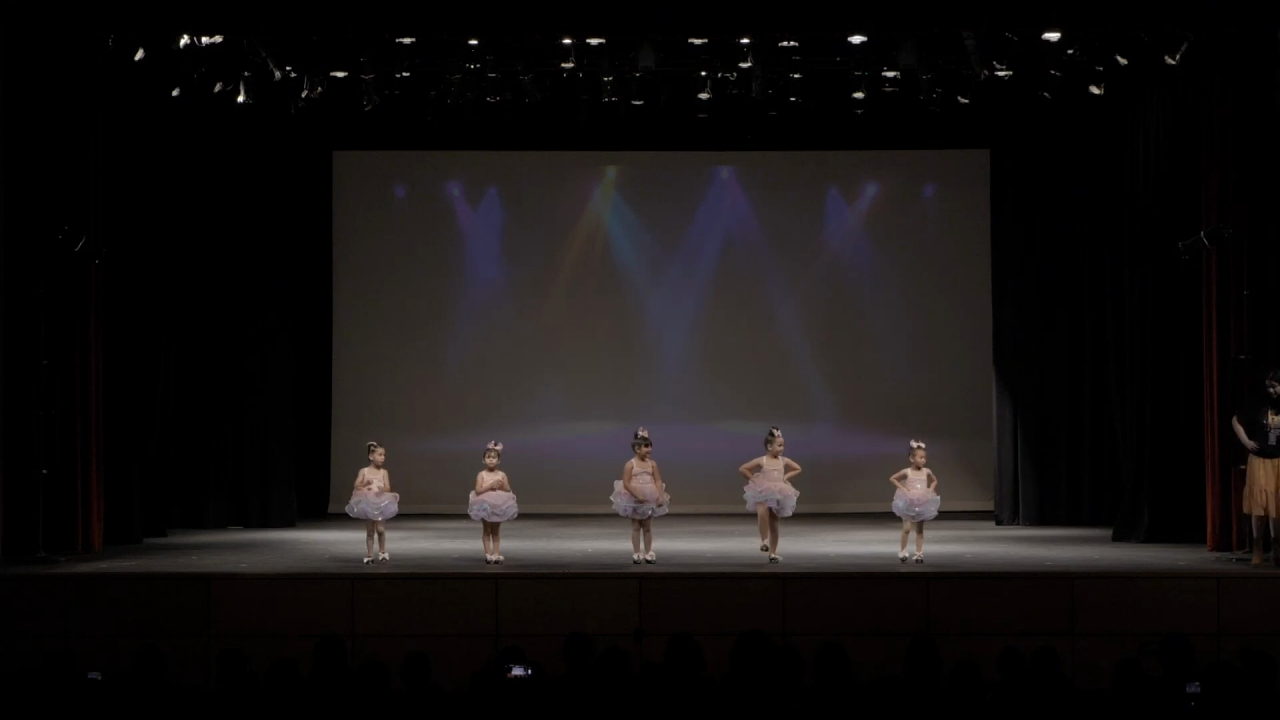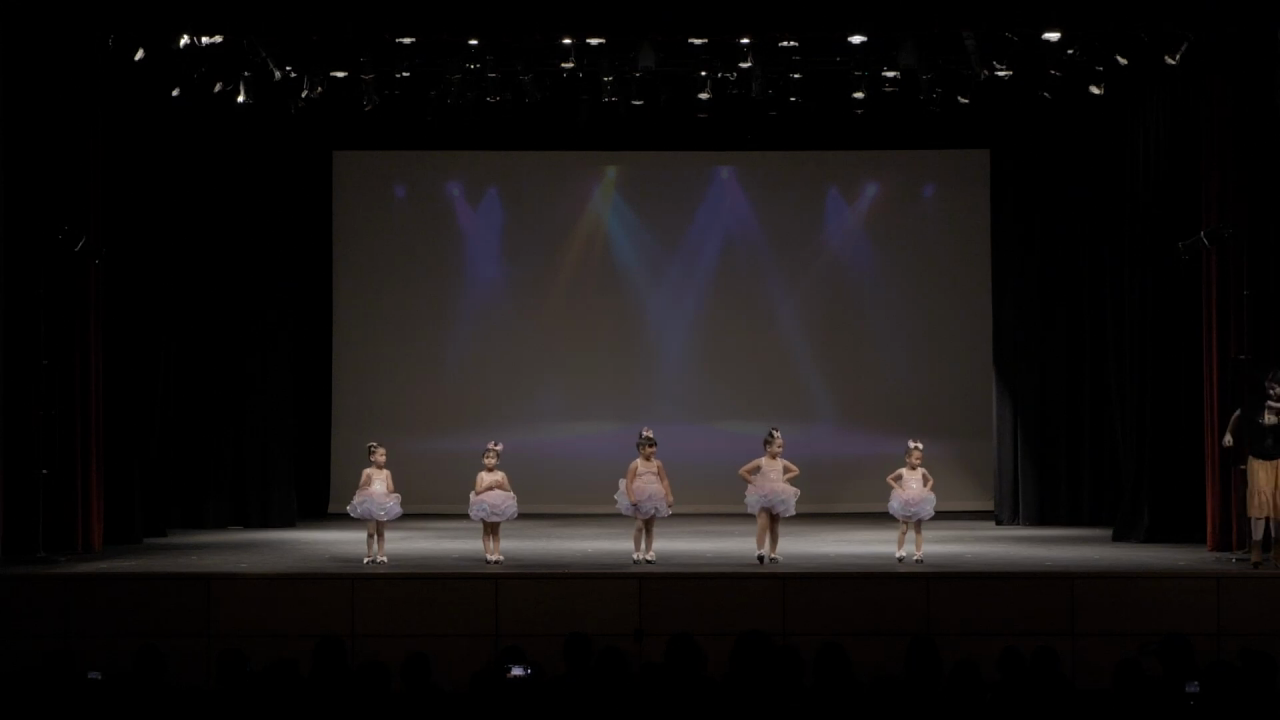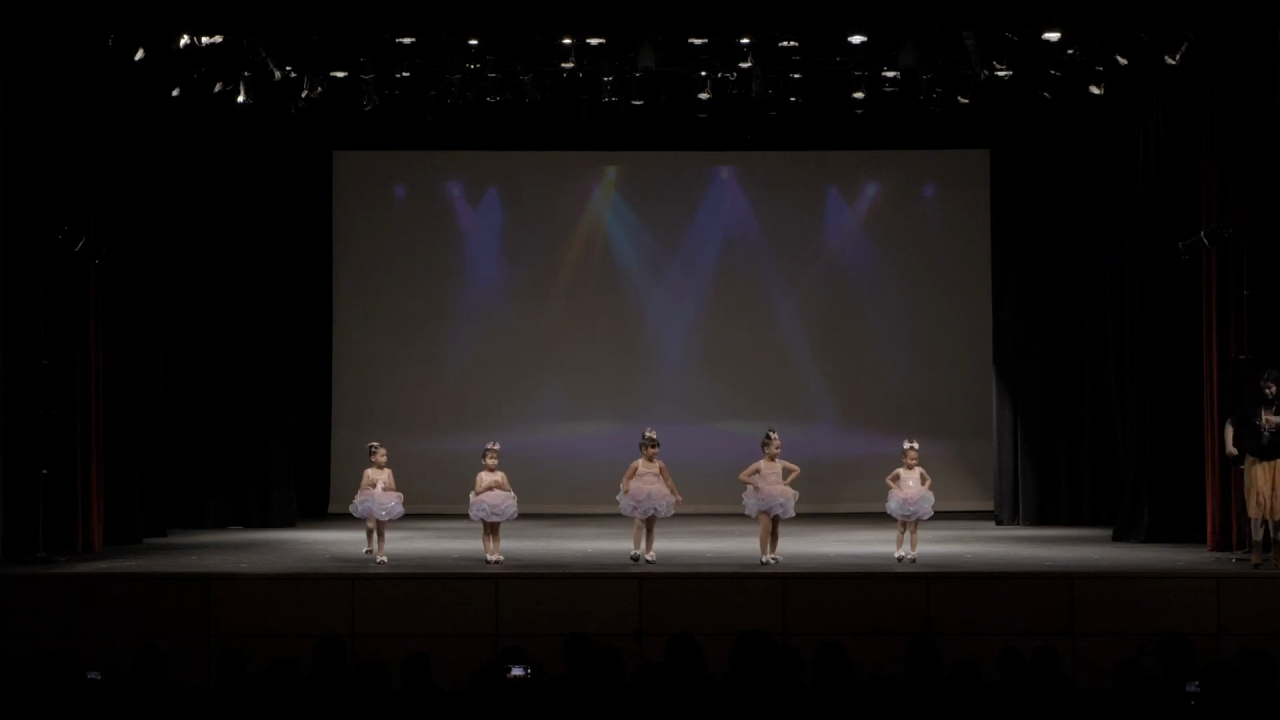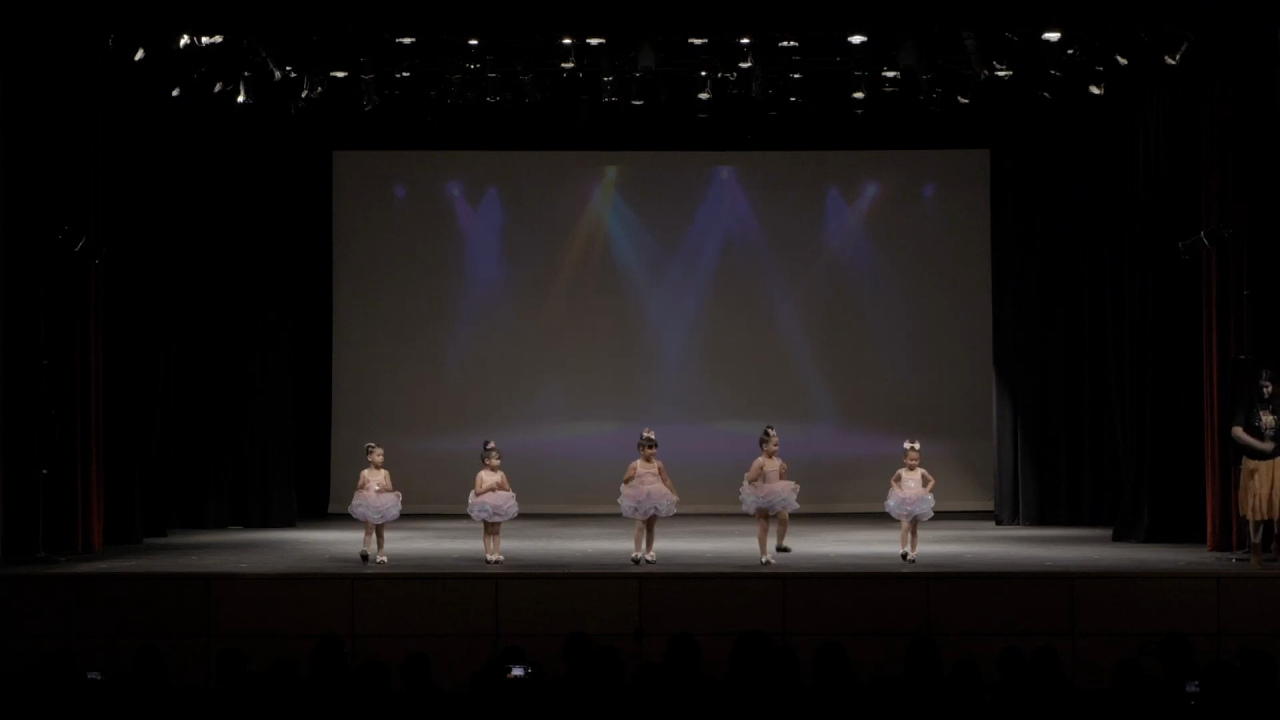
dt=0.3s
person 1, frame 1
right shoulder: (1256, 404)
right elbow: (1236, 420)
right wrist: (1246, 441)
right hip: (1259, 460)
right knee: (1259, 504)
right ankle: (1257, 550)
person 1, frame 2
right shoulder: (1256, 404)
right elbow: (1238, 415)
right wrist: (1229, 434)
right hip: (1258, 461)
right knee: (1260, 503)
right ankle: (1256, 551)
person 1, frame 3
right shoulder: (1251, 405)
right elbow: (1231, 424)
right wrist: (1229, 445)
right hip: (1256, 461)
right knee: (1258, 503)
right ankle: (1256, 551)
person 1, frame 4
right shoulder: (1247, 407)
right elbow: (1235, 431)
right wrist: (1258, 444)
right hip: (1254, 462)
right knee: (1255, 507)
right ankle: (1256, 552)
